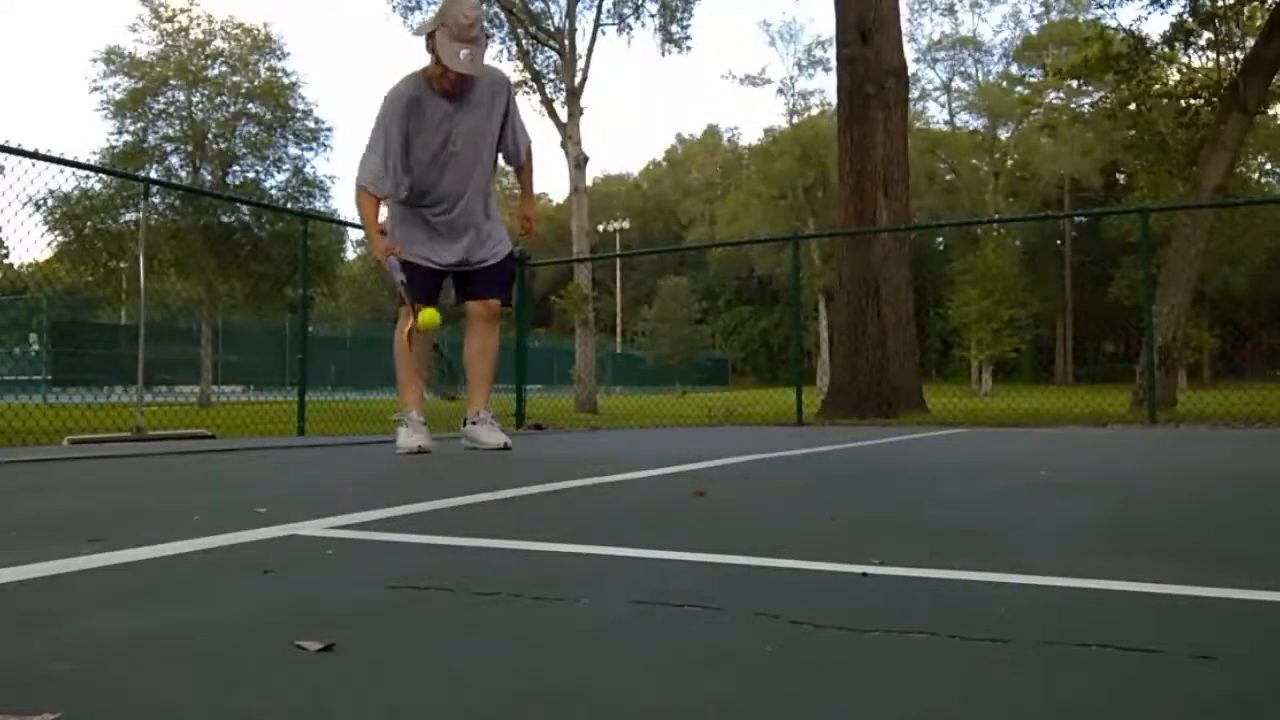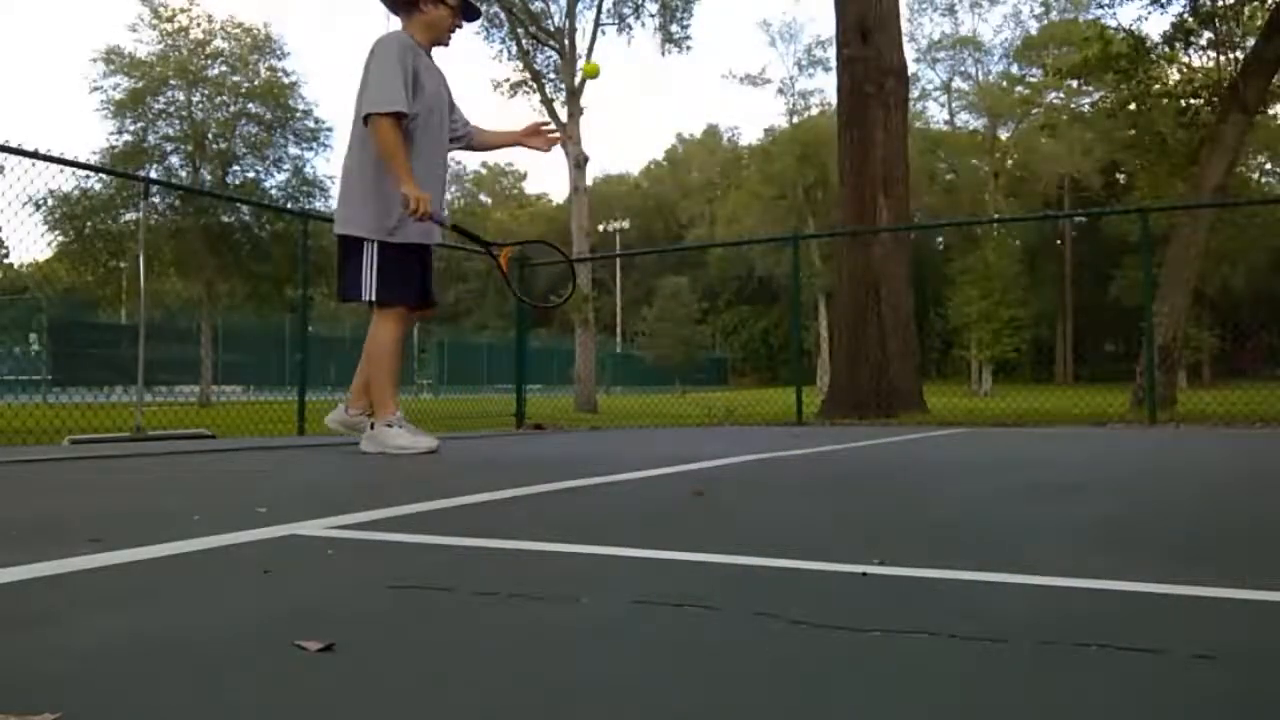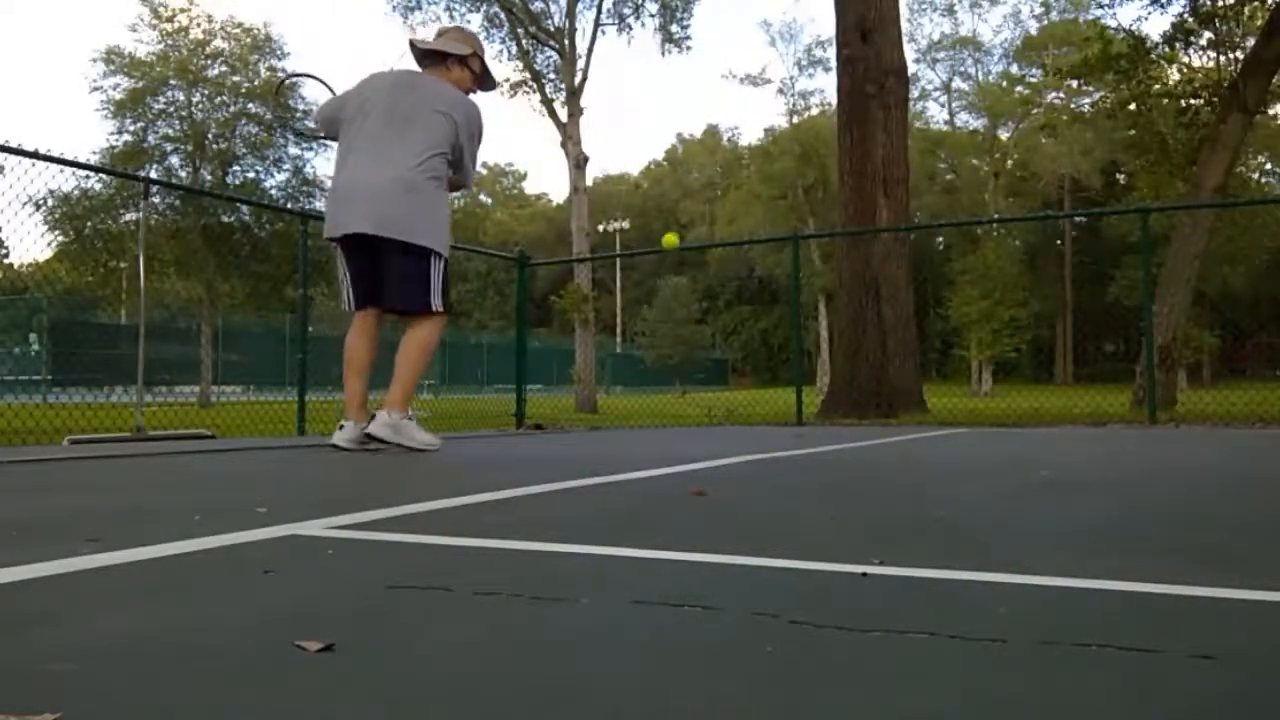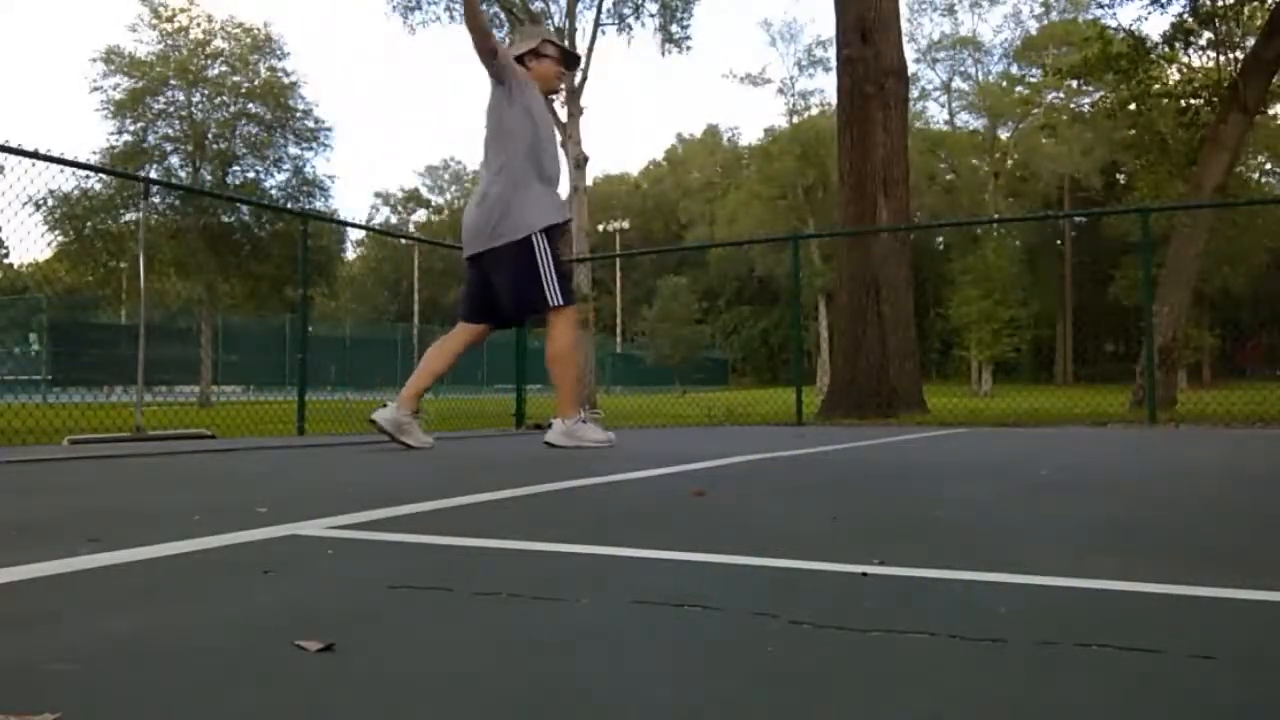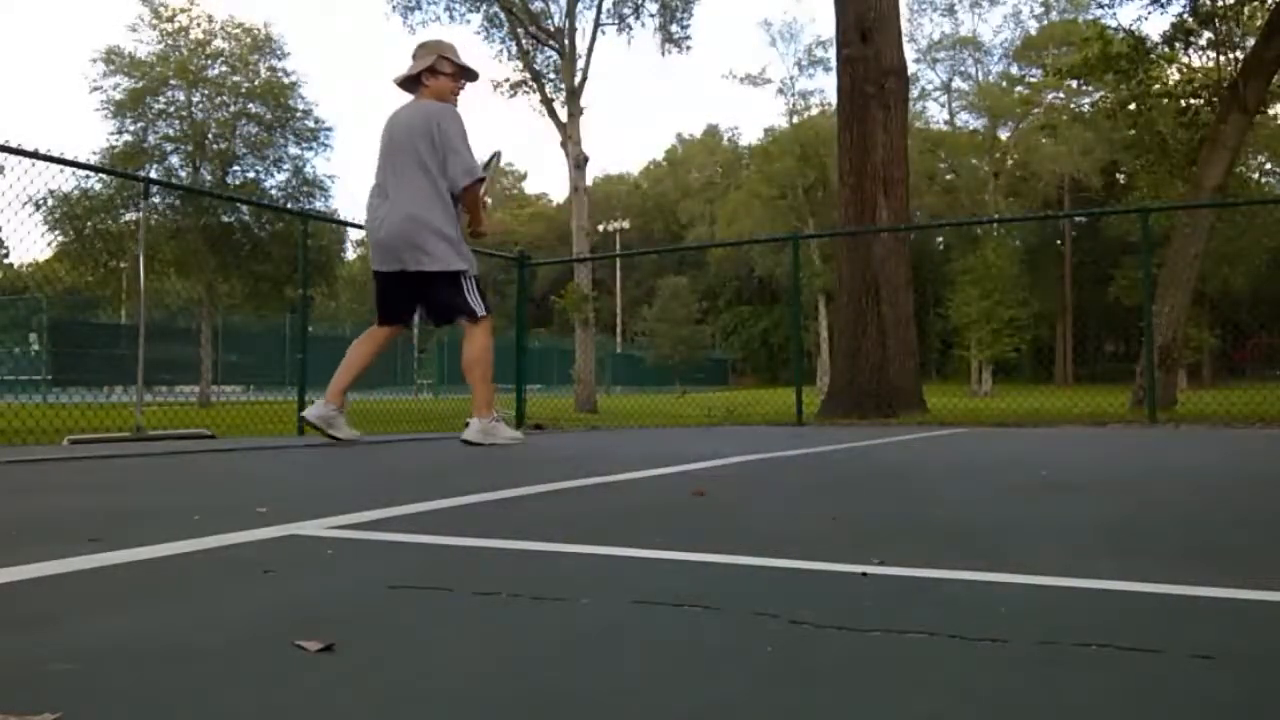
dt=1s
person 1, frame 1
left shoulder: (497, 86)
right shoulder: (403, 100)
left elbow: (517, 148)
right elbow: (371, 181)
left wrist: (527, 199)
right wrist: (374, 235)
left hip: (481, 231)
right hip: (418, 231)
left knee: (485, 311)
right knee: (413, 312)
left ankle: (477, 417)
right ankle: (411, 418)
person 1, frame 2
left shoulder: (430, 70)
right shoulder: (393, 48)
left elbow: (461, 134)
right elbow: (381, 116)
left wrist: (519, 138)
right wrist: (408, 182)
left hip: (408, 218)
right hip: (382, 212)
left knee: (407, 310)
right knee: (392, 308)
left ankle: (356, 408)
right ankle: (383, 421)
person 1, frame 3
left shoulder: (380, 82)
right shoulder: (464, 109)
left elbow: (324, 120)
right elbow: (460, 178)
left hip: (352, 211)
right hip: (412, 218)
left knee: (367, 314)
right knee: (428, 316)
left ankle: (353, 420)
right ankle: (394, 413)
person 1, frame 4
left shoulder: (530, 109)
right shoulder: (512, 81)
right elbow: (486, 45)
left hip: (489, 228)
right hip: (519, 223)
left knee: (471, 327)
right knee: (563, 312)
left ankle: (401, 408)
right ankle: (569, 420)
person 1, frame 5
left shoulder: (396, 120)
right shoulder: (443, 114)
right elbow: (466, 181)
left wrist: (456, 209)
right wrist: (477, 218)
left hip: (387, 240)
right hip: (432, 239)
left knee: (387, 326)
right knee: (478, 322)
left ankle: (328, 405)
right ankle: (484, 420)
